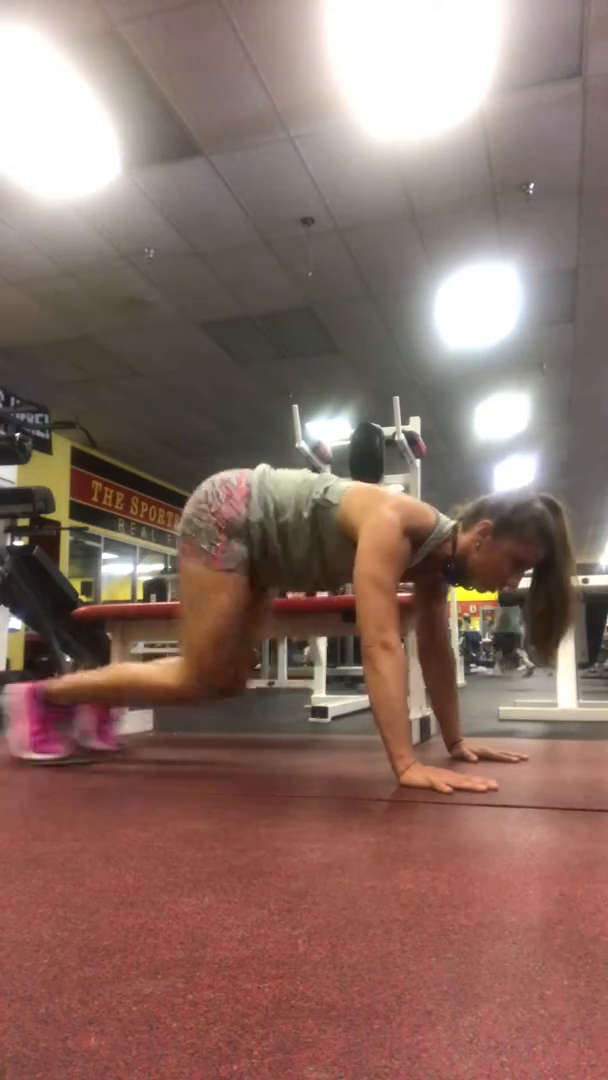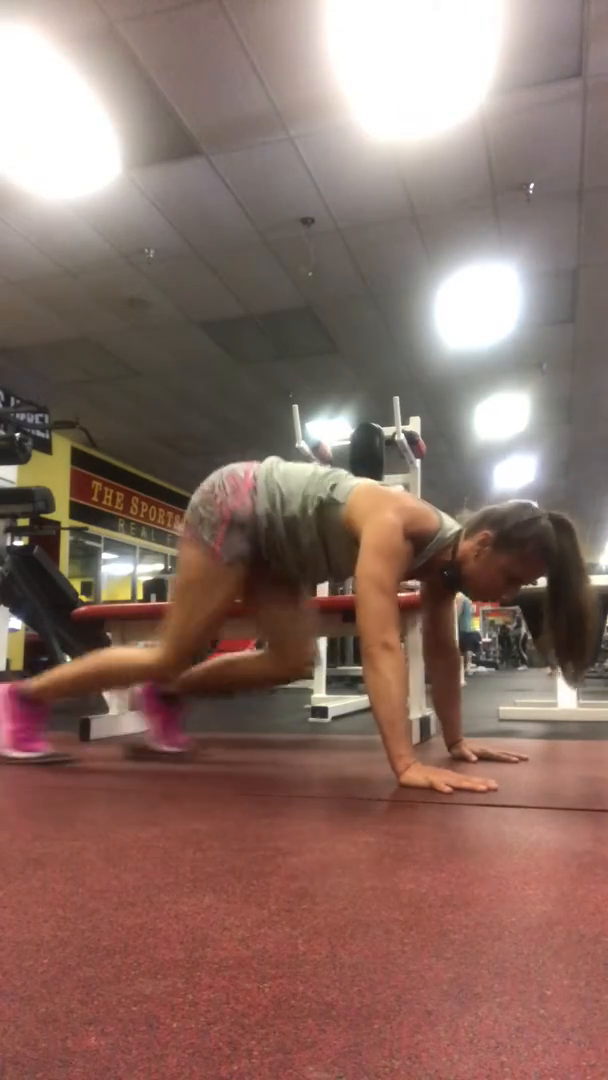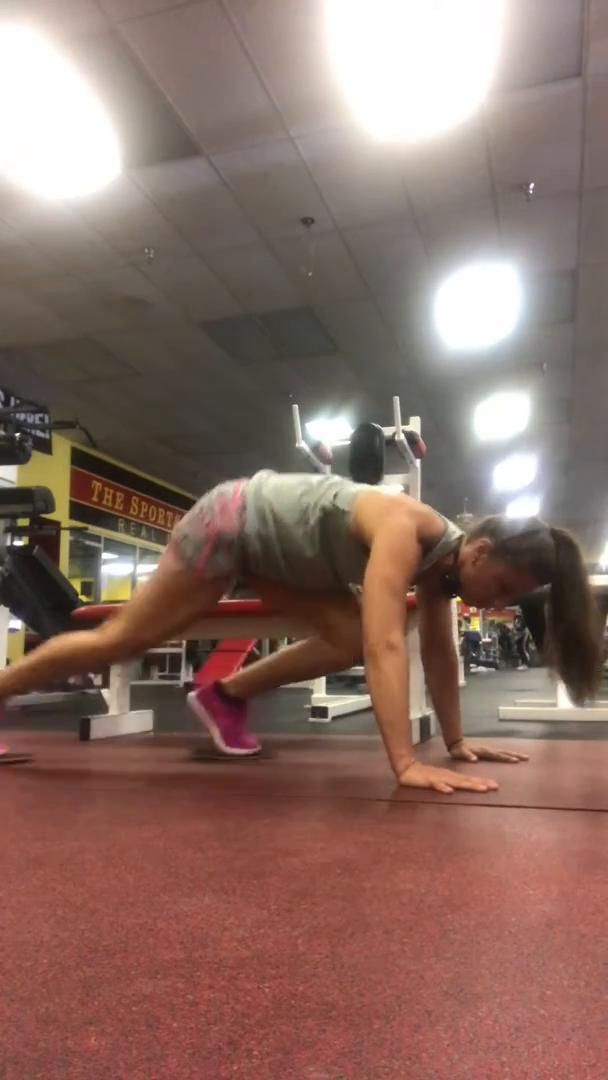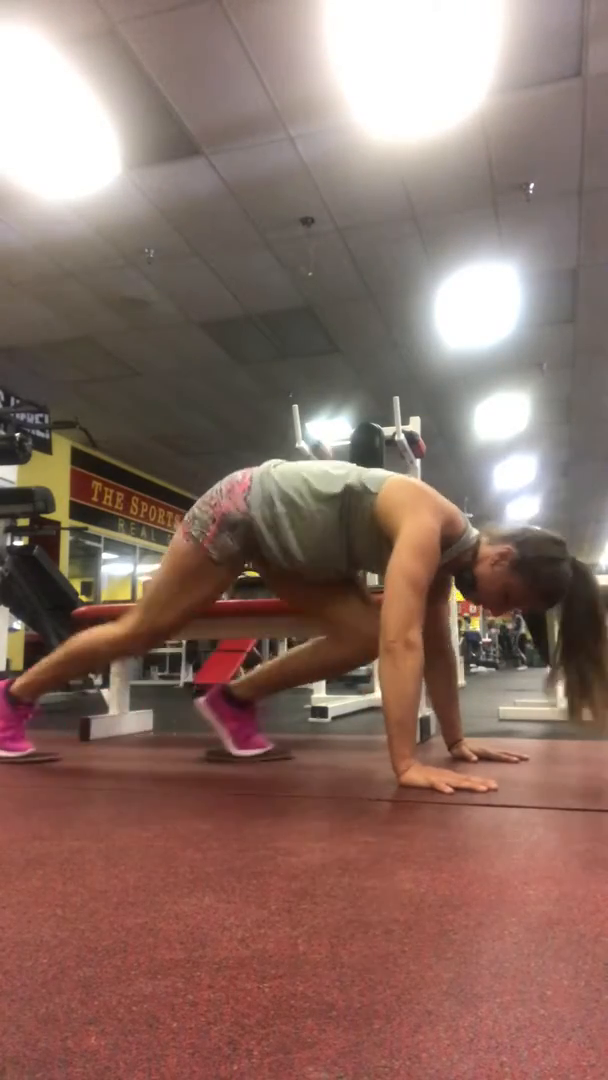
dt=1s
person 1, frame 1
left shoulder: (435, 552)
right shoulder: (393, 527)
left elbow: (435, 648)
right elbow: (381, 647)
left wrist: (455, 742)
right wrist: (406, 765)
left hip: (251, 537)
right hip: (226, 514)
left knee: (226, 677)
right knee: (198, 679)
left ankle: (80, 697)
person 1, frame 2
left shoulder: (444, 552)
right shoulder: (395, 527)
left elbow: (441, 648)
right elbow: (382, 645)
left wrist: (455, 741)
right wrist: (407, 765)
left hip: (268, 533)
right hip: (233, 507)
left knee: (292, 661)
right knee: (173, 655)
left ankle: (166, 696)
person 1, frame 3
left shoulder: (442, 559)
right shoulder: (406, 531)
left elbow: (438, 653)
right elbow: (386, 647)
left wrist: (456, 743)
right wrist: (406, 765)
left hip: (266, 540)
right hip: (227, 524)
left knee: (344, 642)
right knee: (116, 641)
left ankle: (223, 696)
person 1, frame 4
left shoulder: (441, 554)
right shoulder: (427, 525)
left elbow: (435, 649)
right elbow: (402, 644)
left wrist: (457, 743)
right wrist: (407, 765)
left hip: (280, 534)
right hip: (240, 510)
left knee: (361, 637)
right knee: (138, 632)
left ankle: (234, 703)
